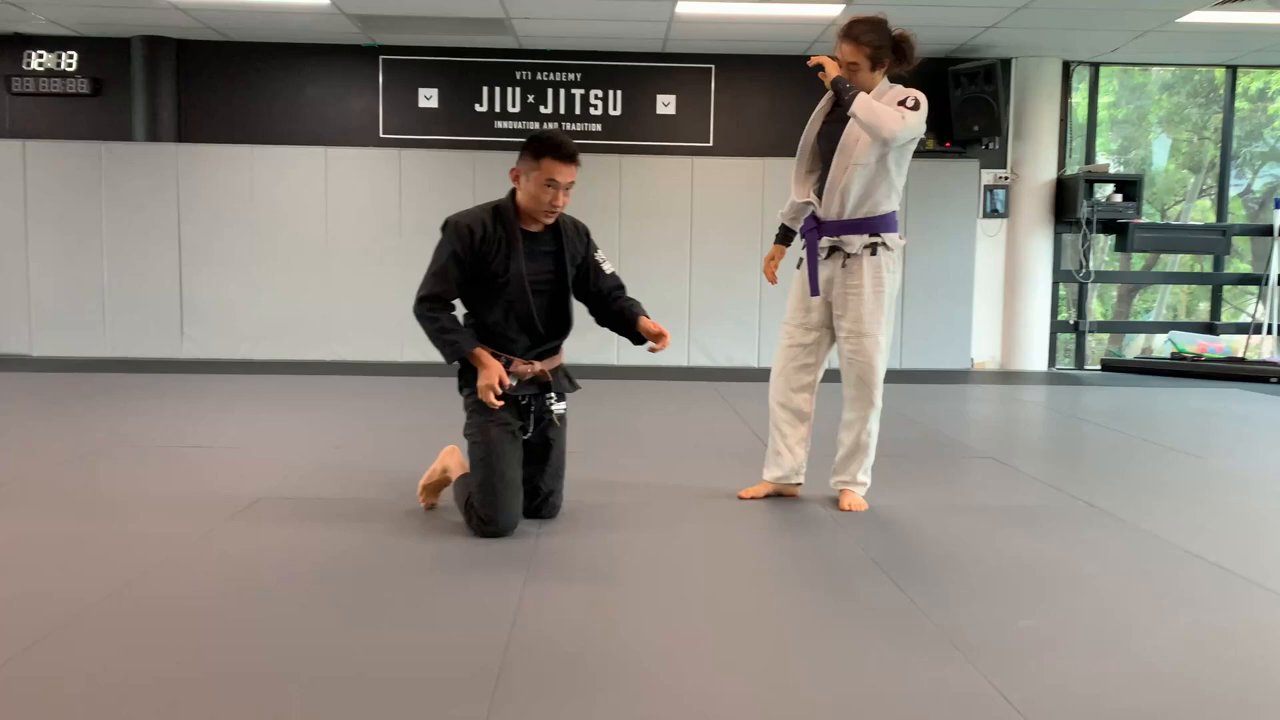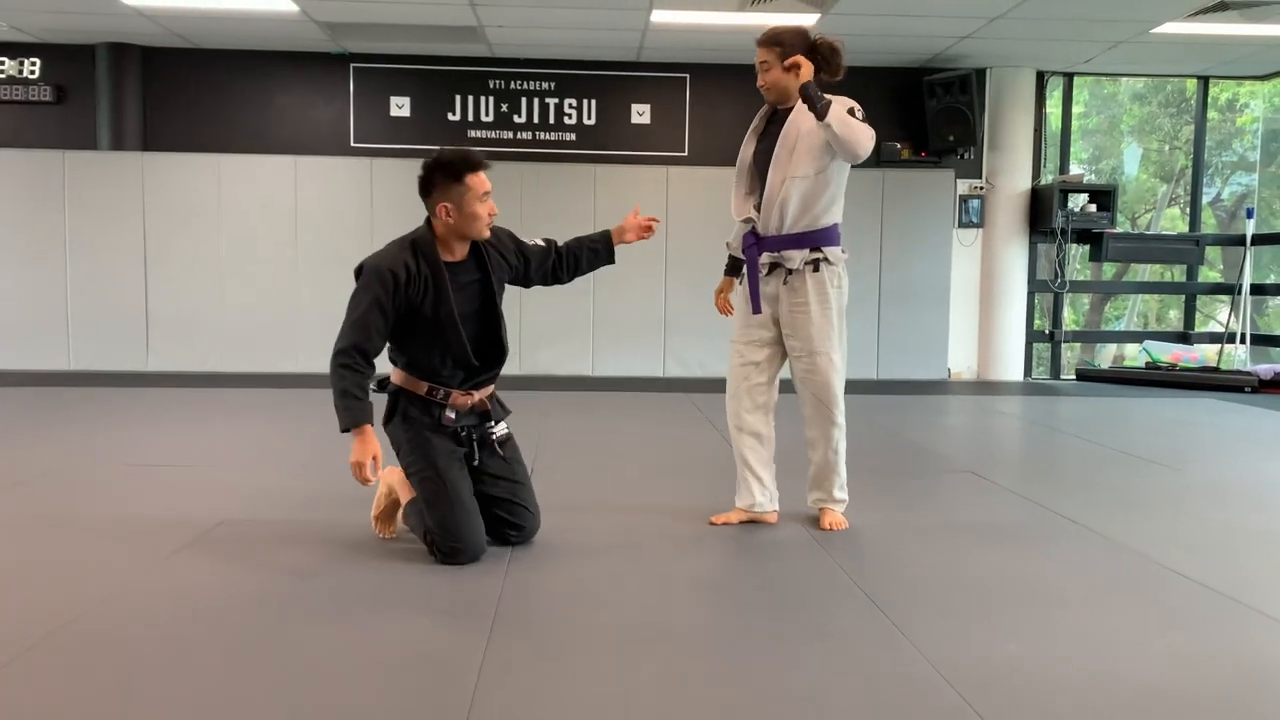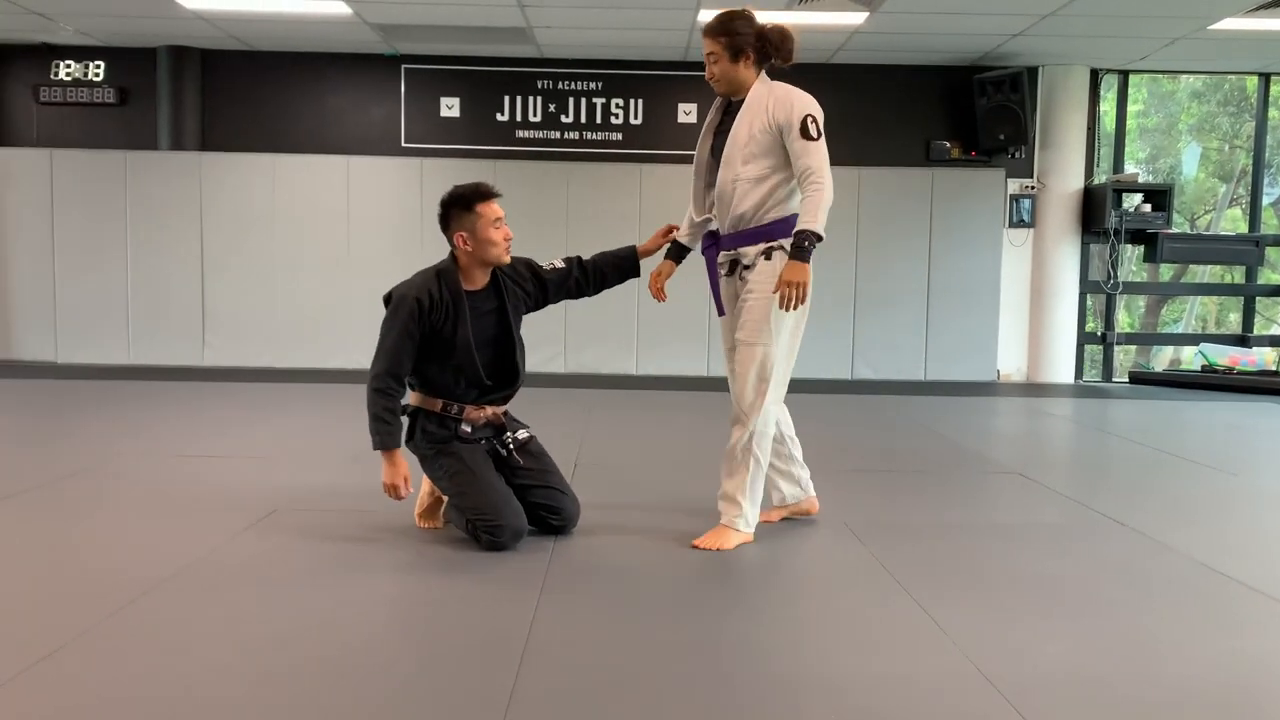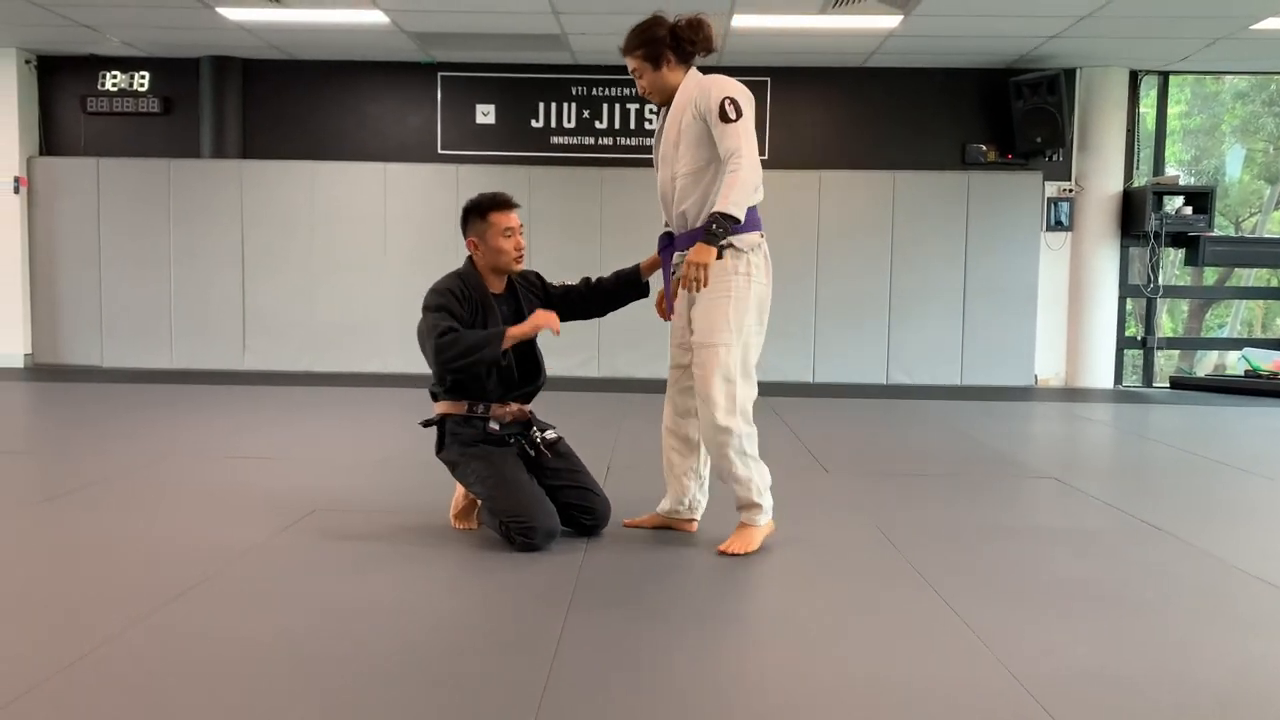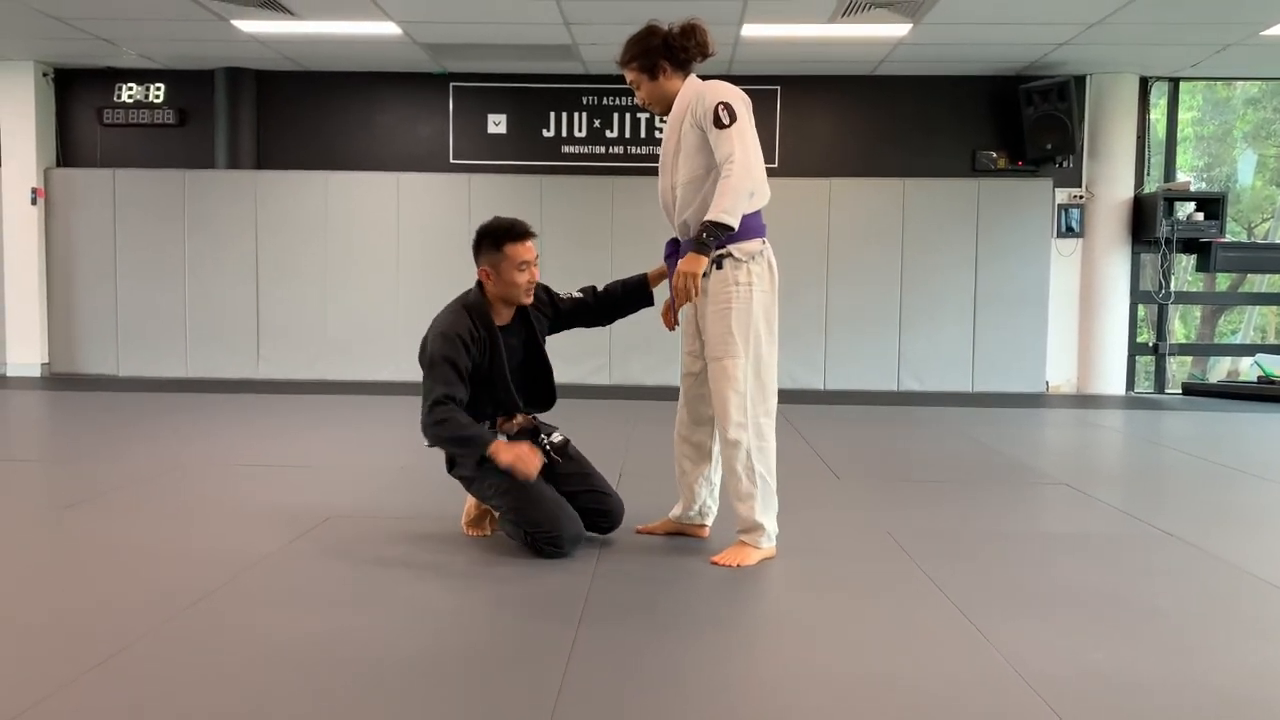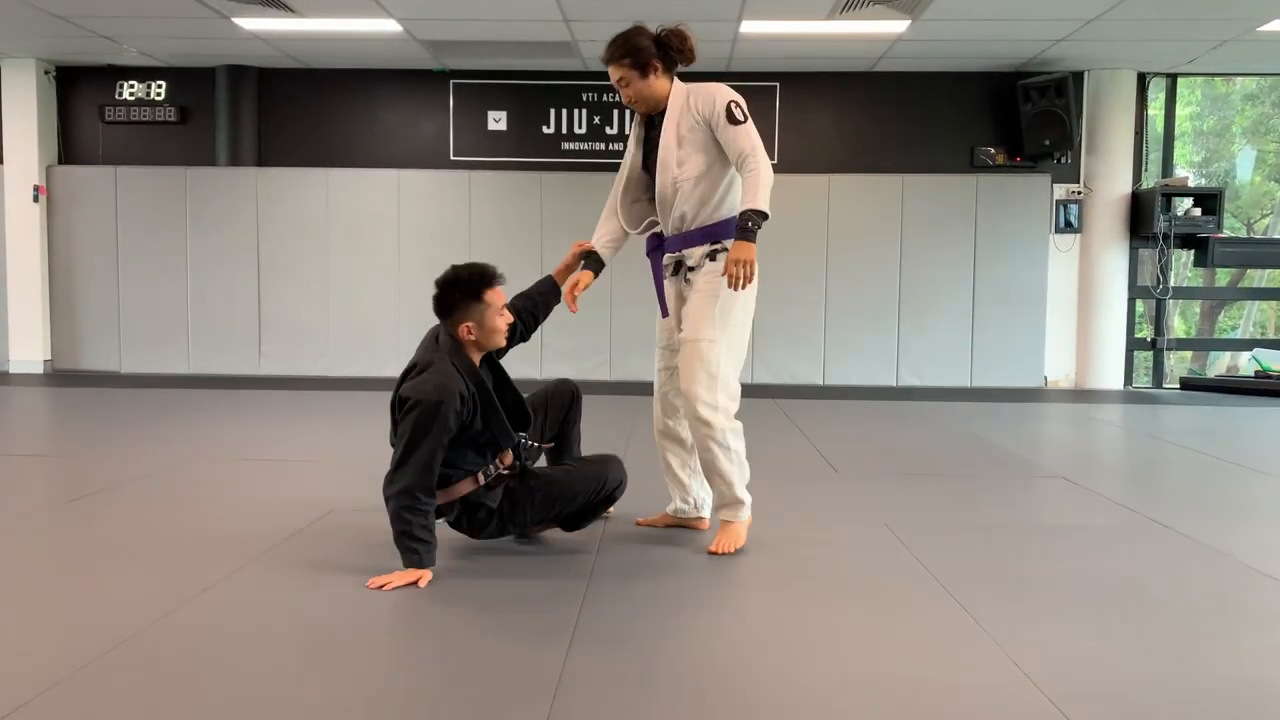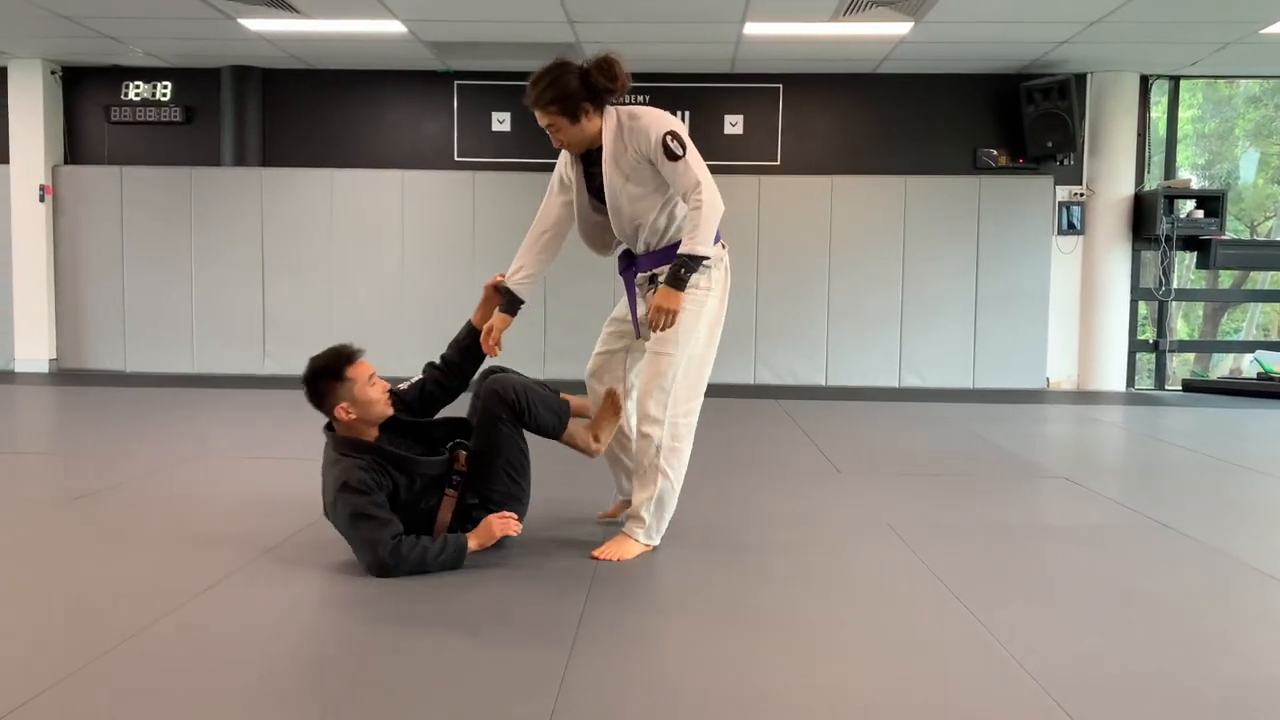
dt=0.7s
person 1, frame 1
left shoulder: (908, 103)
right shoulder: (832, 105)
left elbow: (889, 132)
left wrist: (842, 86)
right wrist: (781, 239)
left hip: (869, 251)
right hip: (822, 248)
left knee: (862, 369)
right knee: (793, 364)
left ankle: (851, 481)
right ankle: (783, 473)
person 1, frame 2
left shoulder: (838, 111)
right shoulder: (765, 122)
left elbow: (860, 147)
left wrist: (811, 93)
right wrist: (732, 269)
left hip: (811, 266)
right hip: (762, 268)
left knee: (821, 387)
right knee: (747, 385)
left ankle: (829, 499)
right ankle: (757, 500)
person 1, frame 3
left shoulder: (790, 103)
right shoulder: (723, 115)
left elbow: (818, 185)
right elbow: (707, 200)
left wrist: (800, 254)
right wrist: (672, 256)
left hip: (773, 257)
right hip: (732, 263)
left knee: (754, 391)
right knee: (754, 390)
left ankle: (737, 518)
right ankle: (796, 493)
person 1, frame 4
left shoulder: (718, 92)
right shoulder: (675, 115)
left elbow: (744, 169)
left wrist: (710, 240)
right wrist: (671, 277)
left hip: (730, 257)
right hip: (697, 262)
left knee: (717, 389)
right knee: (683, 392)
left ankle: (756, 508)
right ankle: (683, 506)
person 1, frame 5
left shoulder: (716, 96)
right shoulder: (682, 116)
left elbow: (741, 174)
left wrist: (700, 248)
right wrist: (678, 285)
left hip: (736, 262)
right hip: (707, 267)
left knee: (740, 400)
right knee: (697, 399)
left ankle: (759, 533)
right ankle: (694, 511)
person 1, frame 6
left shoulder: (711, 100)
right shoulder: (644, 128)
left elbow: (756, 165)
right elbow: (625, 204)
left wrist: (746, 234)
right wrist: (590, 265)
left hip: (720, 263)
right hip: (676, 266)
left knee: (704, 388)
right knee: (671, 393)
left ankle: (734, 509)
right ankle: (690, 505)
person 1, frame 7
left shoulder: (650, 128)
right shoulder: (573, 161)
left elbow: (706, 200)
right elbow: (543, 235)
left wrist: (676, 283)
right wrist: (505, 307)
left hip: (694, 269)
right hip: (643, 274)
left knee: (661, 400)
right knee: (604, 381)
left ankle: (645, 527)
right ankle: (637, 487)
person 2, frame 1
left shoulder: (573, 236)
right shoulder: (470, 230)
left elbow: (607, 297)
right elbow: (430, 306)
left wrist: (642, 322)
right wrist: (480, 360)
left hip: (547, 386)
right hip: (493, 383)
left knee: (543, 506)
right knee: (496, 520)
left ankle: (481, 464)
right ankle: (456, 468)
person 2, frame 2
left shoulder: (496, 246)
right shoulder: (393, 269)
left elbow: (554, 264)
right elbow: (351, 356)
left wrist: (615, 238)
right wrist: (362, 433)
left hip: (482, 413)
right hip: (424, 418)
left knee: (521, 527)
right knee: (463, 548)
left ankle: (437, 490)
right ankle: (403, 490)
person 2, frame 3
left shoulder: (515, 277)
right shoulder: (418, 298)
left elbow: (581, 276)
right elbow: (385, 379)
left wrist: (646, 250)
right wrist: (391, 456)
left hip: (498, 425)
right hip: (443, 432)
left knee: (562, 516)
right knee: (505, 531)
left ankle: (469, 487)
right ankle: (445, 496)
person 2, frame 4
left shoulder: (526, 286)
right shoulder: (448, 294)
left elbow: (588, 298)
right elbow: (444, 352)
left wrist: (653, 264)
right wrist: (518, 332)
left hip: (523, 426)
right hip: (471, 435)
left knee: (593, 515)
right knee: (538, 531)
left ankle: (502, 489)
right ankle: (478, 496)
person 2, frame 5
left shoulder: (533, 301)
right shoulder: (453, 332)
left elbow: (597, 305)
right elbow: (439, 415)
left wrist: (661, 274)
right wrist: (499, 450)
left hip: (529, 434)
right hip: (482, 449)
left knee: (607, 515)
right knee: (561, 537)
left ankle: (501, 496)
right ankle: (491, 502)
person 2, frame 6
left shoulder: (457, 336)
right shoulder: (438, 393)
left elbow: (521, 317)
right elbow: (406, 485)
left wrist: (565, 271)
right wrist: (417, 562)
left hip: (493, 455)
right hip: (482, 500)
left knee: (565, 394)
right knee: (611, 473)
left ankle: (566, 498)
right ankle: (548, 515)
person 2, frame 7
left shoulder: (382, 409)
right shoulder: (351, 481)
left elbow: (444, 379)
right elbow: (386, 557)
left wrist: (486, 309)
right wrist: (472, 540)
left hip: (463, 481)
right hip: (478, 509)
left knee: (495, 379)
right knee: (502, 390)
right ankle: (588, 438)
